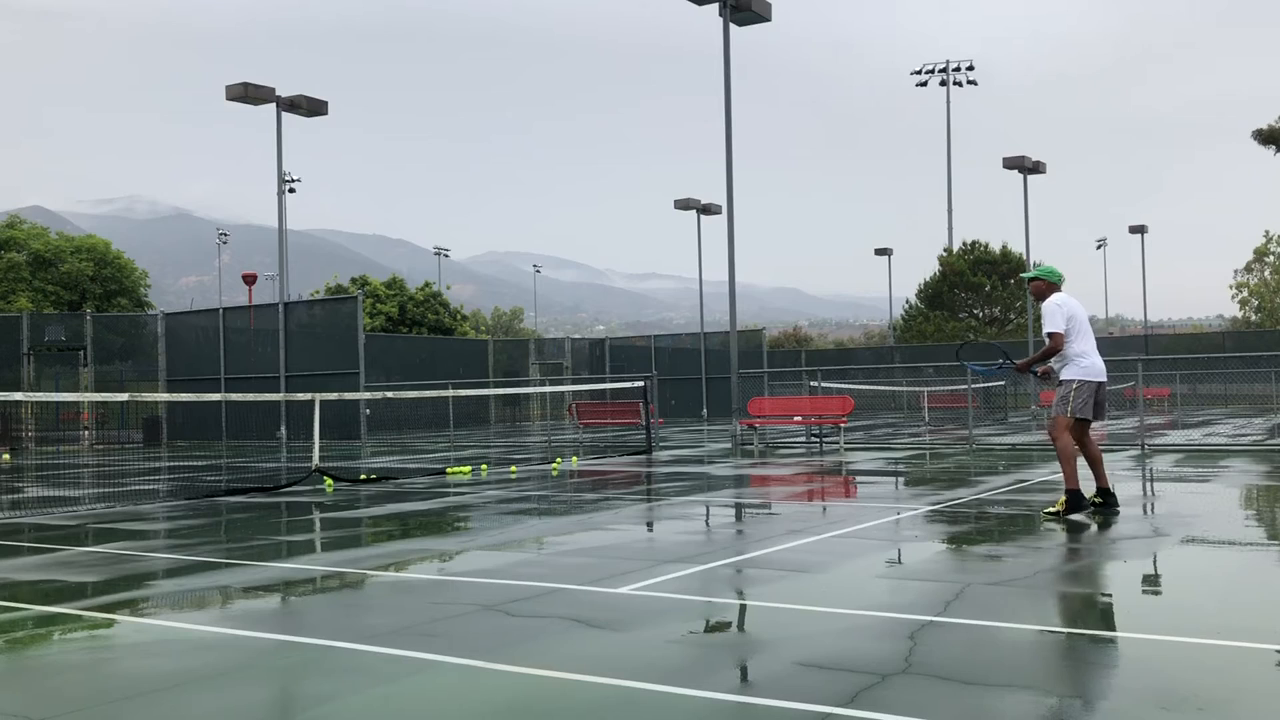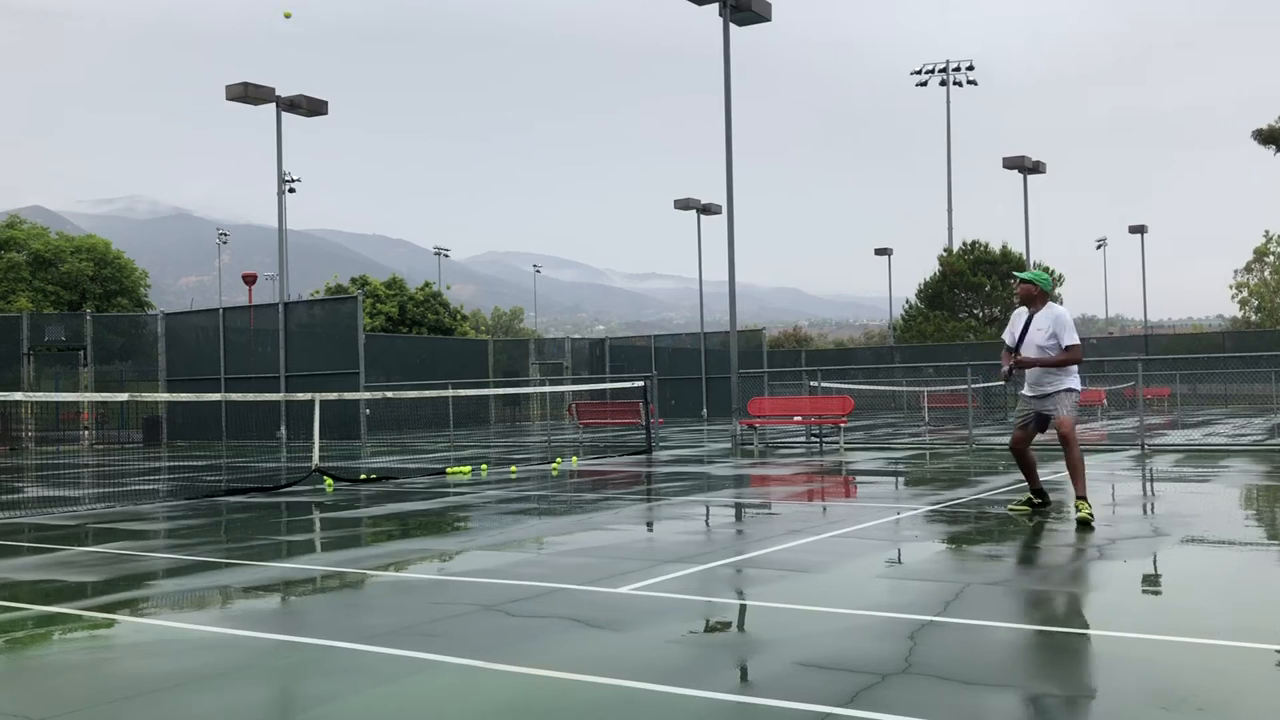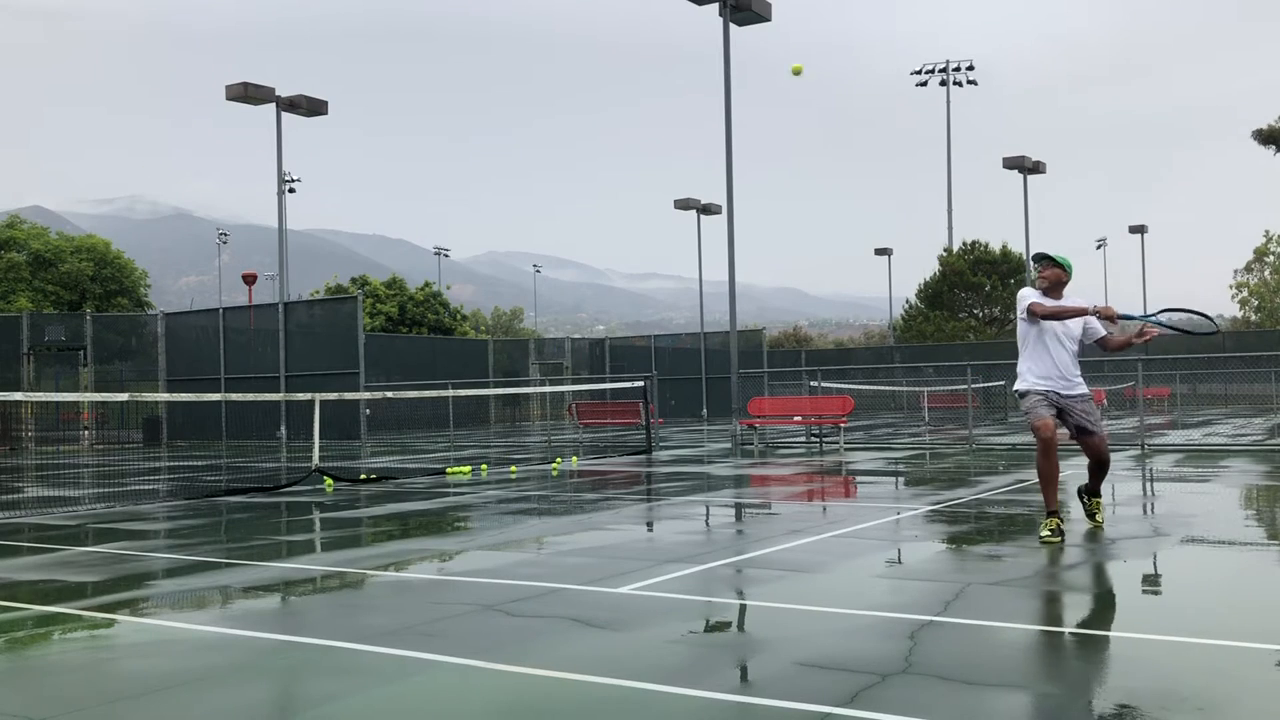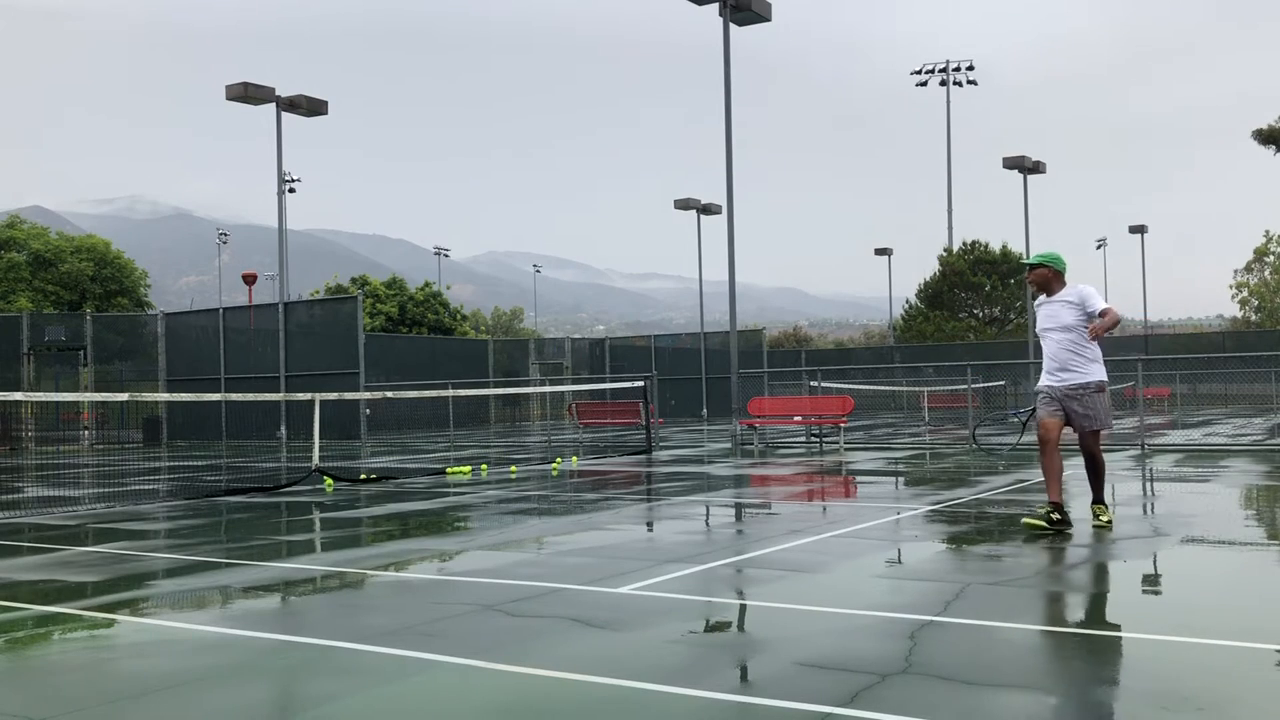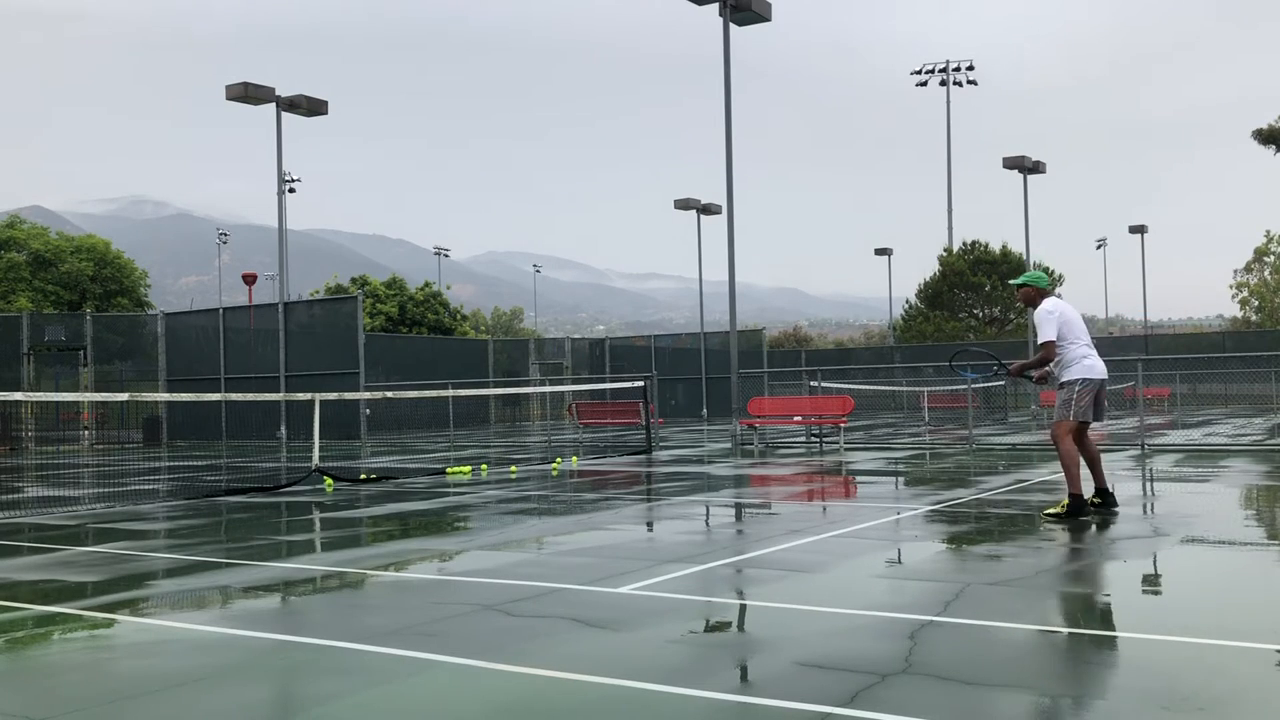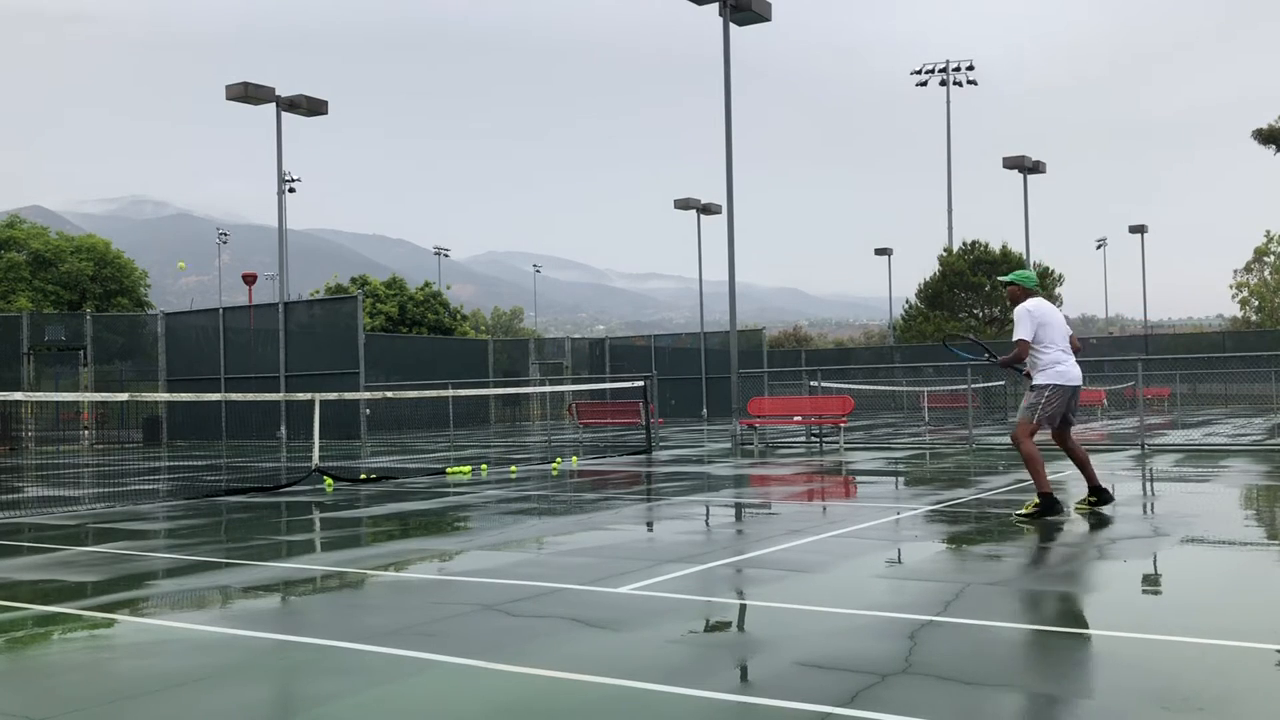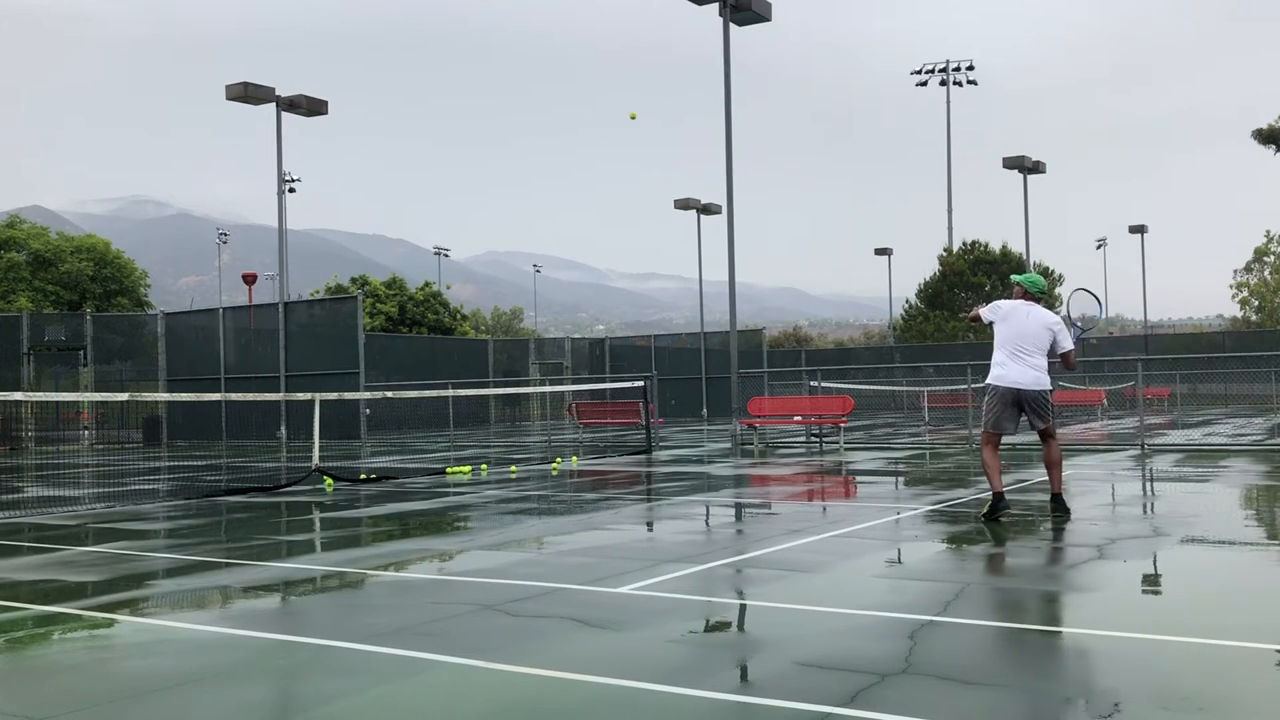
dt=0.7s
person 1, frame 1
left shoulder: (1052, 304)
right shoulder: (1067, 302)
left elbow: (1056, 344)
left wrist: (1029, 362)
right wrist: (1053, 367)
left hip: (1080, 375)
right hip: (1095, 372)
left knee: (1058, 430)
right knee: (1079, 434)
left ankle: (1073, 496)
right ankle: (1105, 495)
person 1, frame 2
left shoulder: (1059, 314)
right shoulder: (1018, 316)
left elbow: (1074, 356)
right elbow: (1008, 350)
left wrist: (1033, 362)
right wrist: (1008, 366)
left hip: (1063, 387)
right hip: (1032, 392)
left knee: (1066, 433)
right knee: (1017, 444)
left ankle: (1081, 501)
right ankle: (1038, 495)
person 1, frame 3
left shoulder: (1079, 307)
right shoulder: (1030, 297)
left elbow: (1108, 342)
right elbow: (1043, 311)
left wrist: (1135, 338)
right wrist: (1092, 311)
left hip: (1074, 391)
right hip: (1035, 389)
left knee: (1100, 453)
right knee: (1046, 436)
left ankle: (1090, 494)
right ankle: (1052, 516)
person 1, frame 4
left shoulder: (1082, 293)
right shoulder: (1041, 304)
left elbow: (1112, 315)
left wrist: (1104, 324)
left hip: (1088, 382)
right hip: (1051, 385)
left knee: (1089, 446)
right knee: (1047, 438)
left ankle: (1099, 504)
right ankle: (1055, 511)
person 1, frame 5
left shoulder: (1044, 310)
right shoulder: (1058, 306)
left elbow: (1048, 353)
left wrist: (1022, 367)
right wrist: (1049, 371)
left hip: (1080, 376)
right hip: (1094, 372)
left knee: (1061, 434)
right knee: (1078, 435)
left ankle: (1076, 500)
right ankle: (1103, 495)
person 1, frame 6
left shoulder: (1024, 309)
right shoulder: (1048, 307)
left elbow: (1021, 353)
right elbow: (1075, 346)
left wrist: (1005, 361)
left hip: (1052, 381)
right hip: (1070, 378)
left knee: (1021, 435)
right knee: (1062, 437)
left ankle: (1047, 499)
right ankle: (1097, 492)
person 1, frame 7
left shoulder: (1001, 307)
right shoulder: (1053, 320)
left elbow: (975, 316)
right elbow: (1070, 363)
left wrist: (977, 310)
left hip: (1000, 384)
right hip: (1036, 386)
left knee: (988, 446)
right knee: (1049, 439)
left ankle: (998, 498)
right ankle: (1057, 499)
